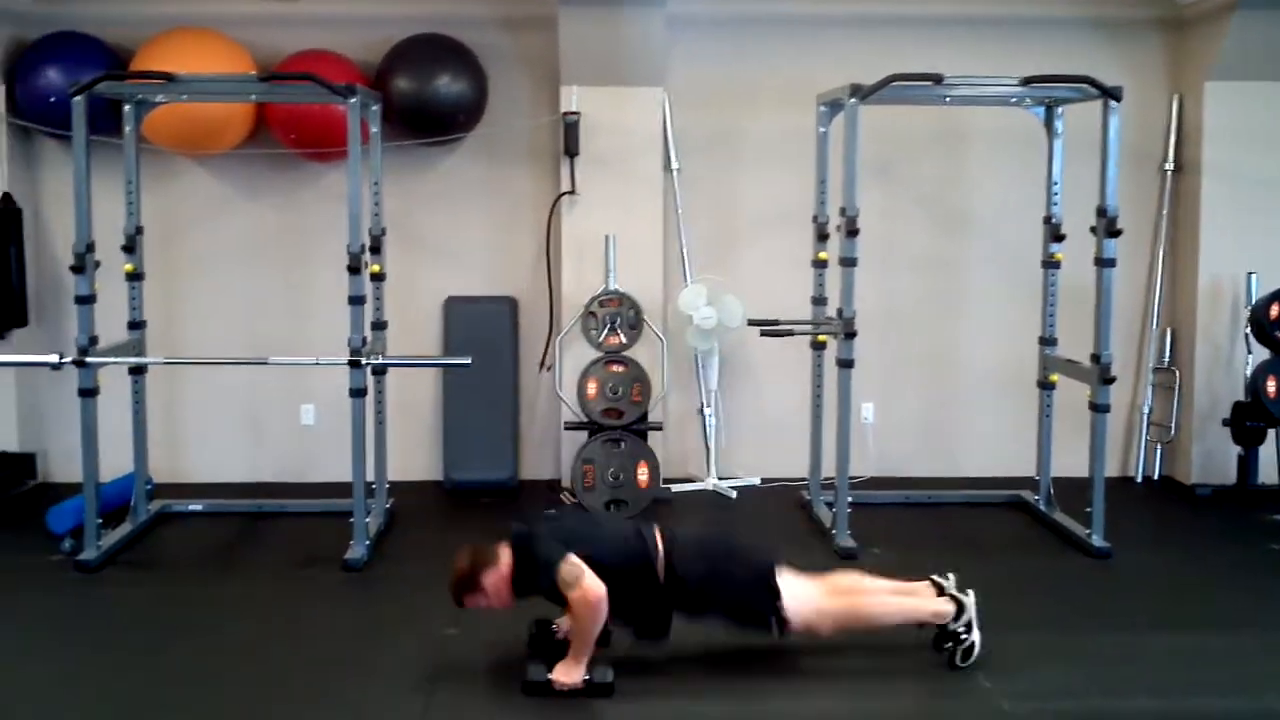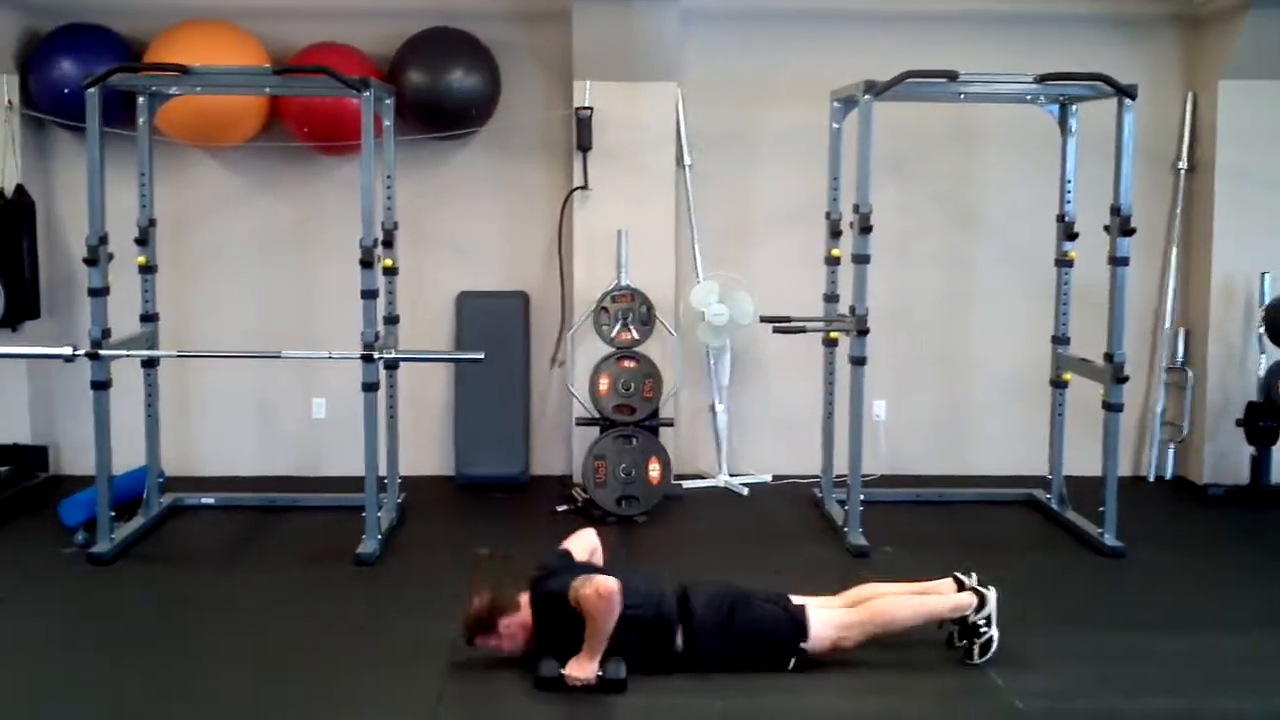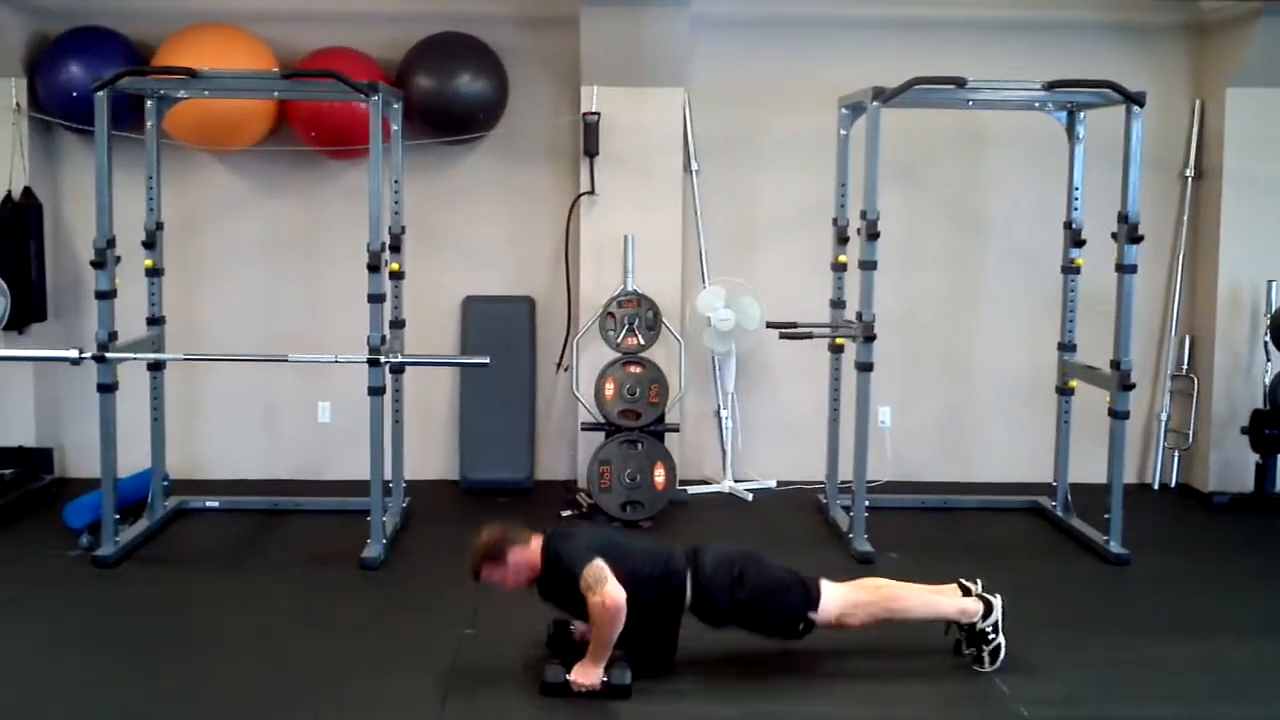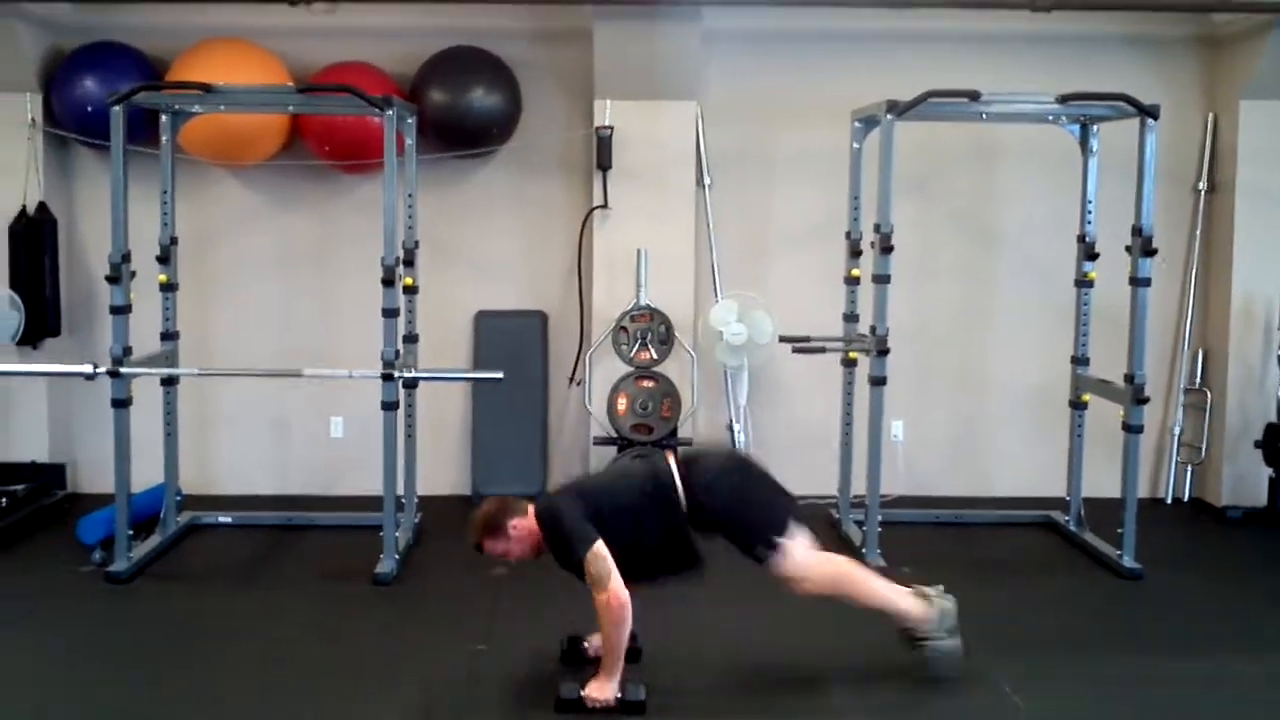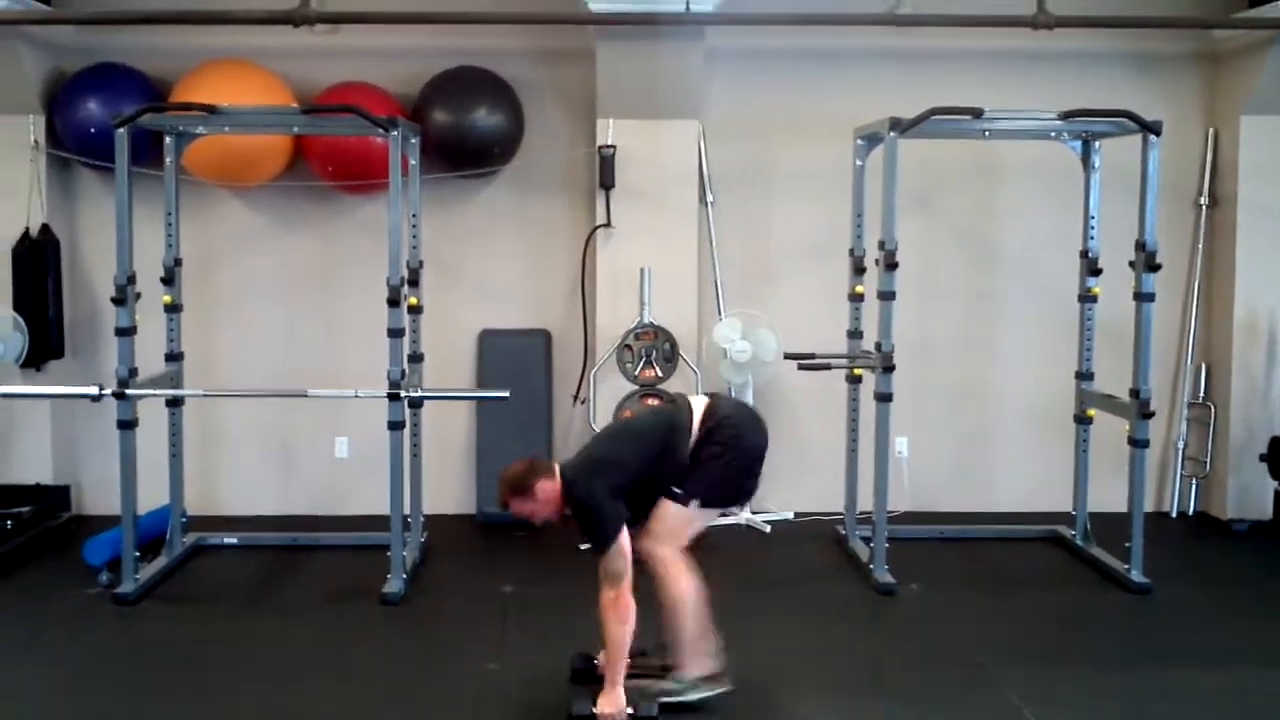
dt=0.2s
person 1, frame 1
left shoulder: (531, 550)
right shoulder: (531, 536)
left elbow: (592, 594)
left wrist: (575, 663)
right wrist: (579, 620)
left hip: (685, 572)
right hip: (678, 556)
left knee: (816, 613)
right knee: (811, 592)
left ankle: (947, 610)
right ankle: (933, 590)
person 1, frame 2
left shoulder: (550, 598)
right shoulder: (548, 579)
left elbow: (604, 591)
right elbow: (588, 536)
left wrist: (588, 657)
left hip: (706, 632)
right hip: (697, 607)
left knee: (844, 630)
right knee: (836, 606)
left ankle: (968, 604)
right ankle: (955, 588)
person 1, frame 3
left shoulder: (561, 556)
right shoulder: (558, 544)
left elbow: (612, 599)
left wrist: (593, 662)
right wrist: (596, 625)
left hip: (712, 585)
right hip: (702, 572)
left knee: (847, 608)
right knee: (839, 595)
left ankle: (973, 610)
right ankle: (960, 594)
person 1, frame 4
left shoulder: (561, 522)
right shoulder: (560, 510)
left elbow: (615, 597)
right elbow: (613, 584)
left wrist: (609, 676)
right wrist: (610, 637)
left hip: (709, 483)
right hip: (700, 481)
left knee: (800, 569)
right knee: (800, 563)
left ankle: (919, 610)
right ankle: (915, 605)
person 1, frame 5
left shoulder: (588, 493)
right shoulder: (576, 481)
left elbow: (618, 592)
right elbow: (615, 580)
left wrist: (613, 689)
right wrist: (615, 645)
left hip: (729, 432)
left knee: (658, 546)
right knee: (651, 543)
left ankle: (695, 671)
right ankle: (696, 659)
